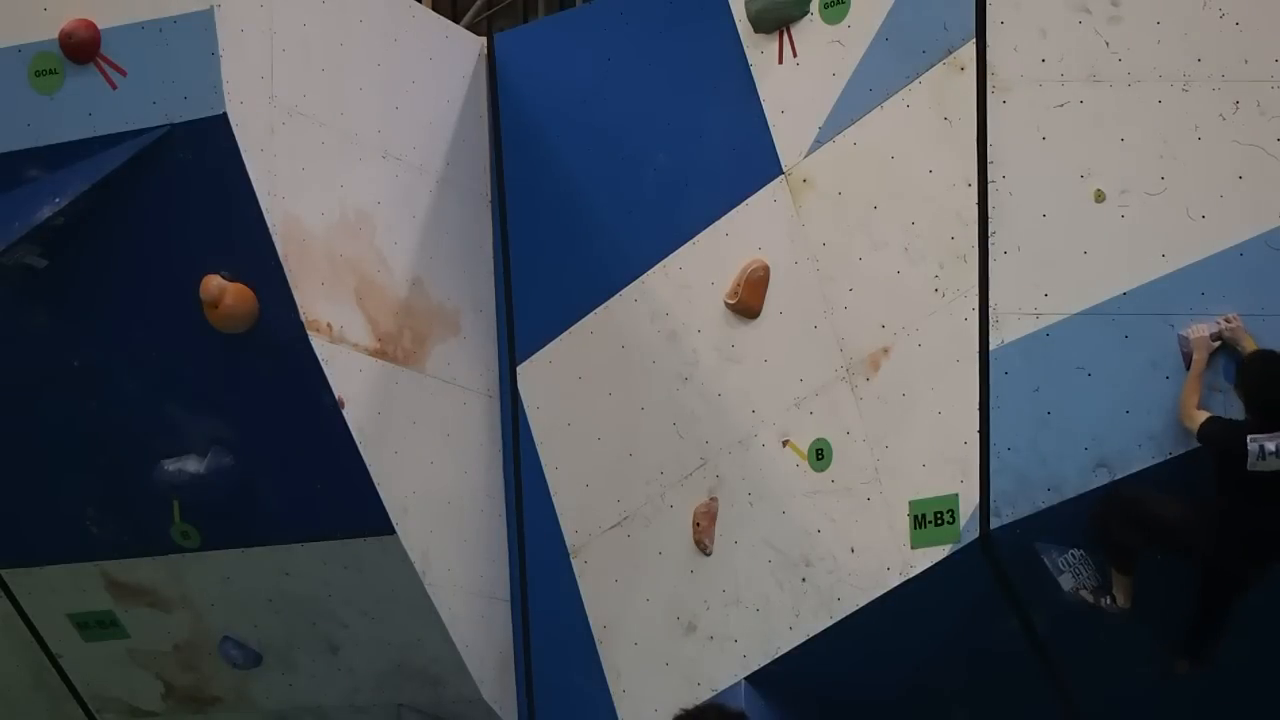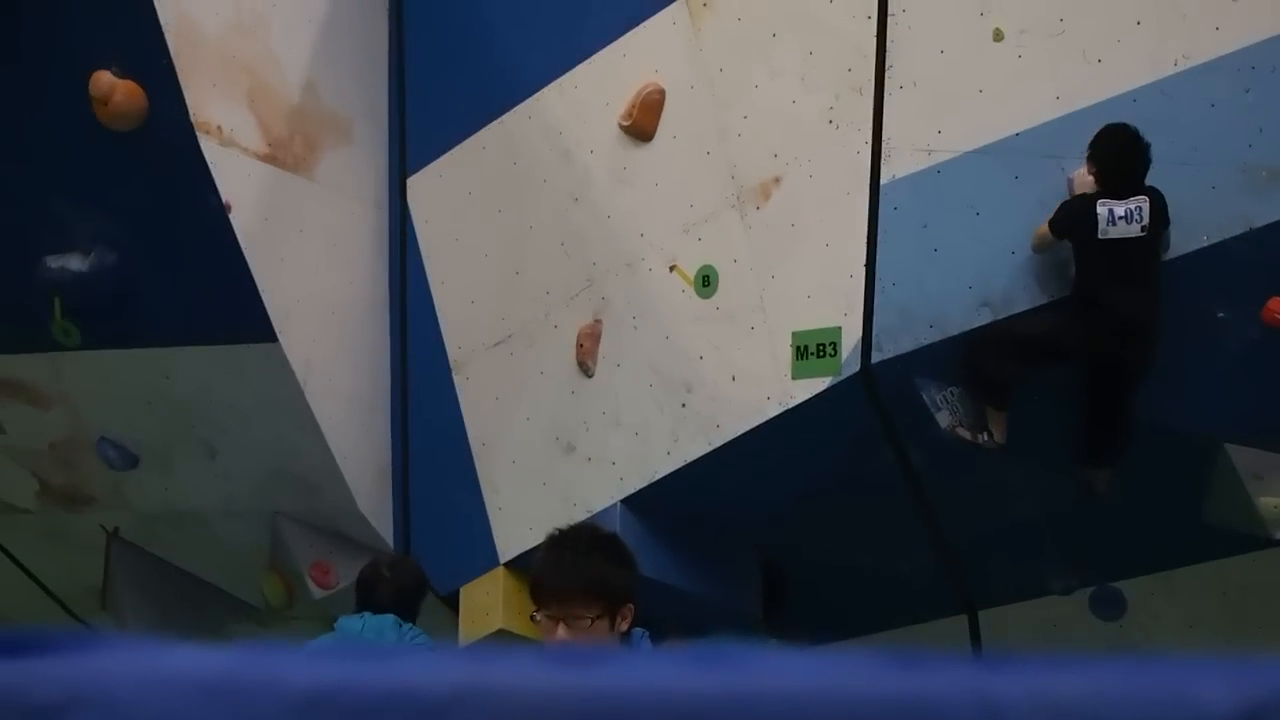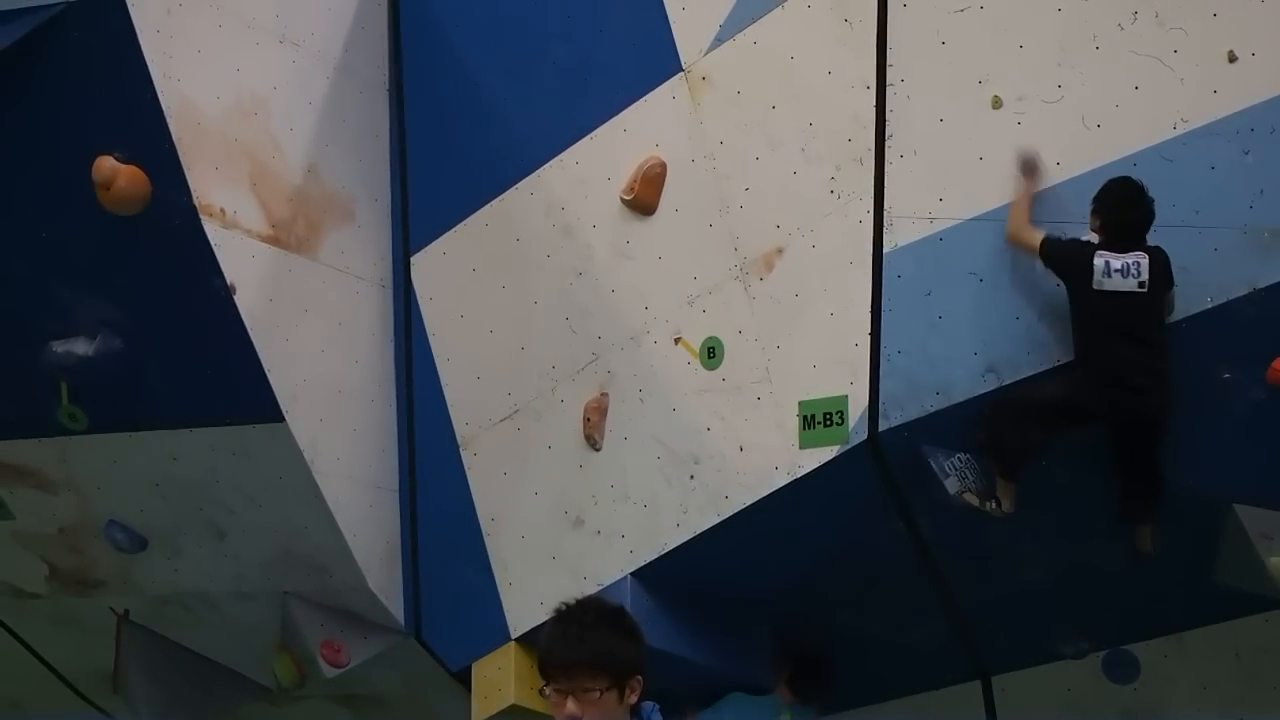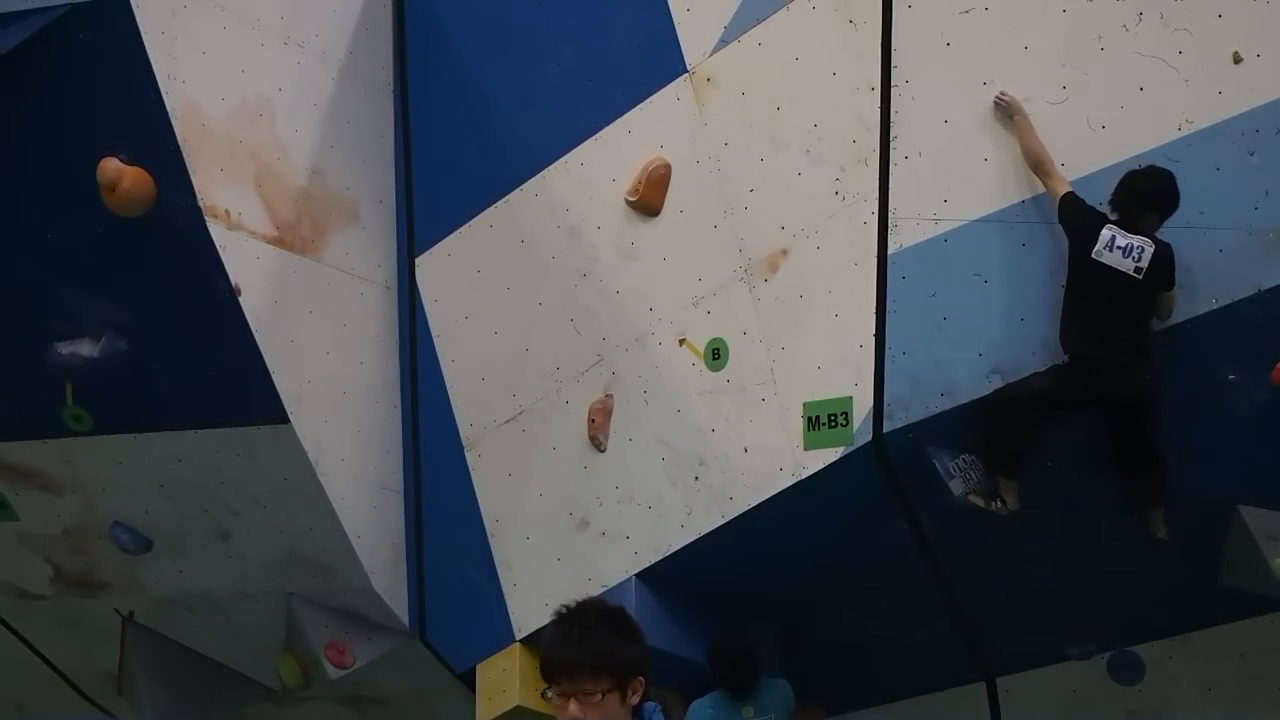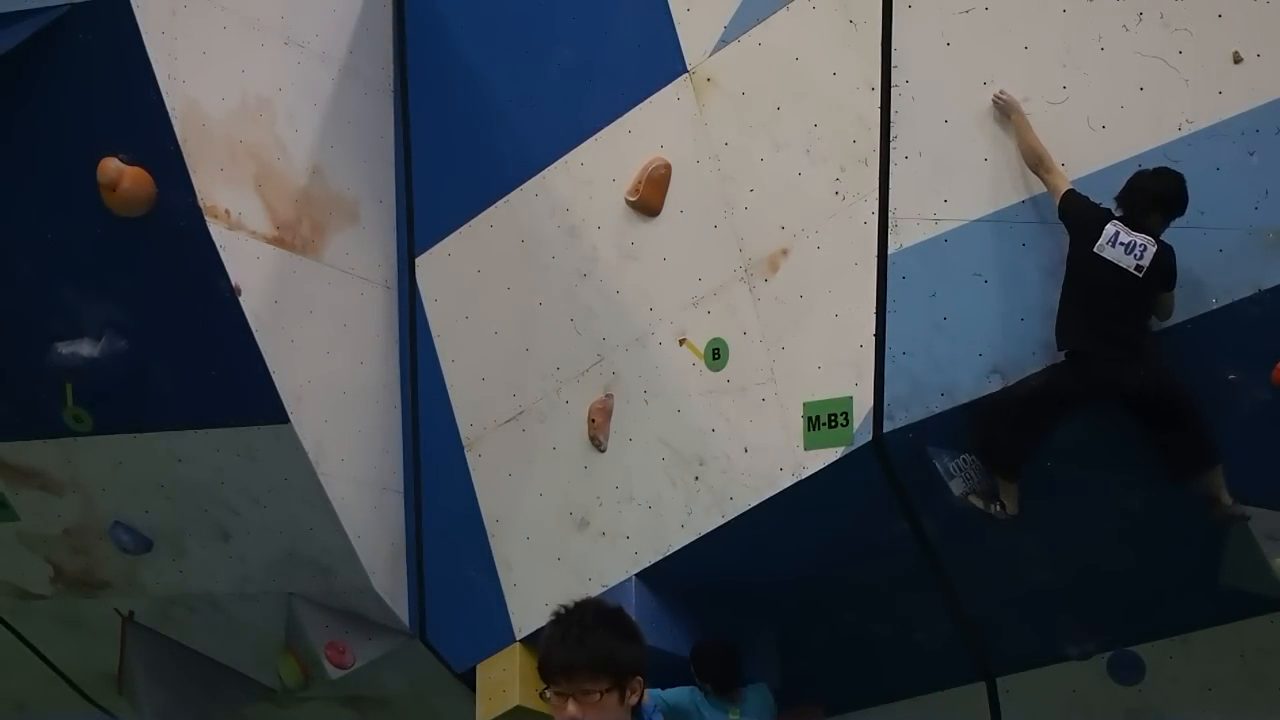
dt=1s
person 1, frame 1
left shoulder: (1229, 437)
left elbow: (1188, 411)
left wrist: (1200, 356)
right wrist: (1244, 342)
left hip: (1217, 537)
left knee: (1118, 508)
right knee: (1217, 596)
left ankle: (1121, 596)
right ankle: (1190, 658)
person 1, frame 2
left shoulder: (1082, 209)
right shoulder: (1155, 202)
left elbow: (1039, 242)
left hip: (1087, 328)
right hip: (1138, 337)
left knee: (991, 344)
right knee: (1111, 404)
left ankle: (995, 431)
right ankle: (1100, 469)
person 1, frame 3
left shoulder: (1079, 257)
right shoulder: (1158, 259)
left elbow: (1016, 231)
right elbow: (1167, 310)
left wrist: (1027, 181)
left hip: (1094, 385)
right hip: (1149, 391)
left knee: (1009, 411)
right knee: (1140, 461)
left ankle: (1004, 499)
right ankle: (1144, 532)
person 1, frame 4
left shoulder: (1088, 227)
right shoulder: (1161, 255)
left elbow: (1045, 170)
right elbow: (1164, 313)
left wrist: (1019, 117)
left hip: (1084, 371)
right hip: (1136, 376)
left knee: (998, 412)
right knee: (1140, 451)
left ankle: (1008, 498)
right ankle: (1157, 526)
person 1, frame 5
left shoulder: (1091, 223)
right shoulder: (1162, 255)
left elbow: (1042, 166)
right elbow: (1164, 312)
left wrist: (1016, 115)
left hip: (1082, 367)
right hip: (1138, 369)
left knee: (1001, 416)
right knee: (1184, 422)
left ankle: (1007, 502)
right ankle: (1222, 501)
